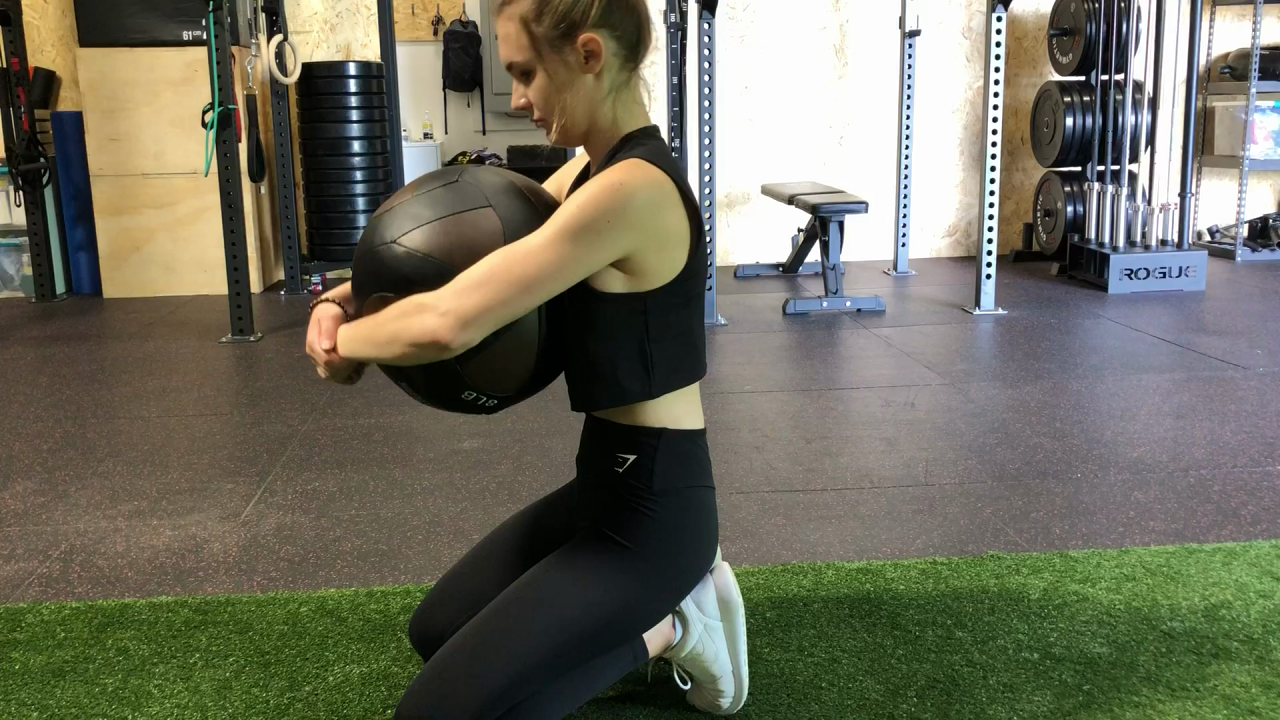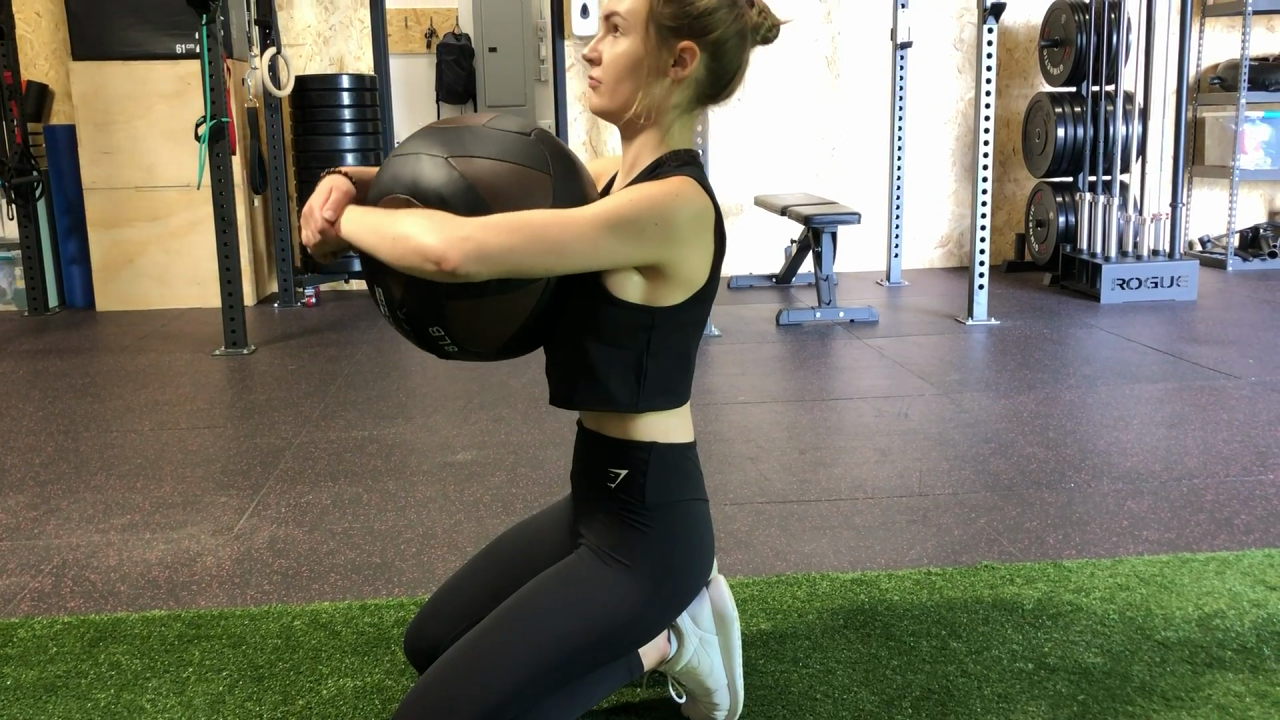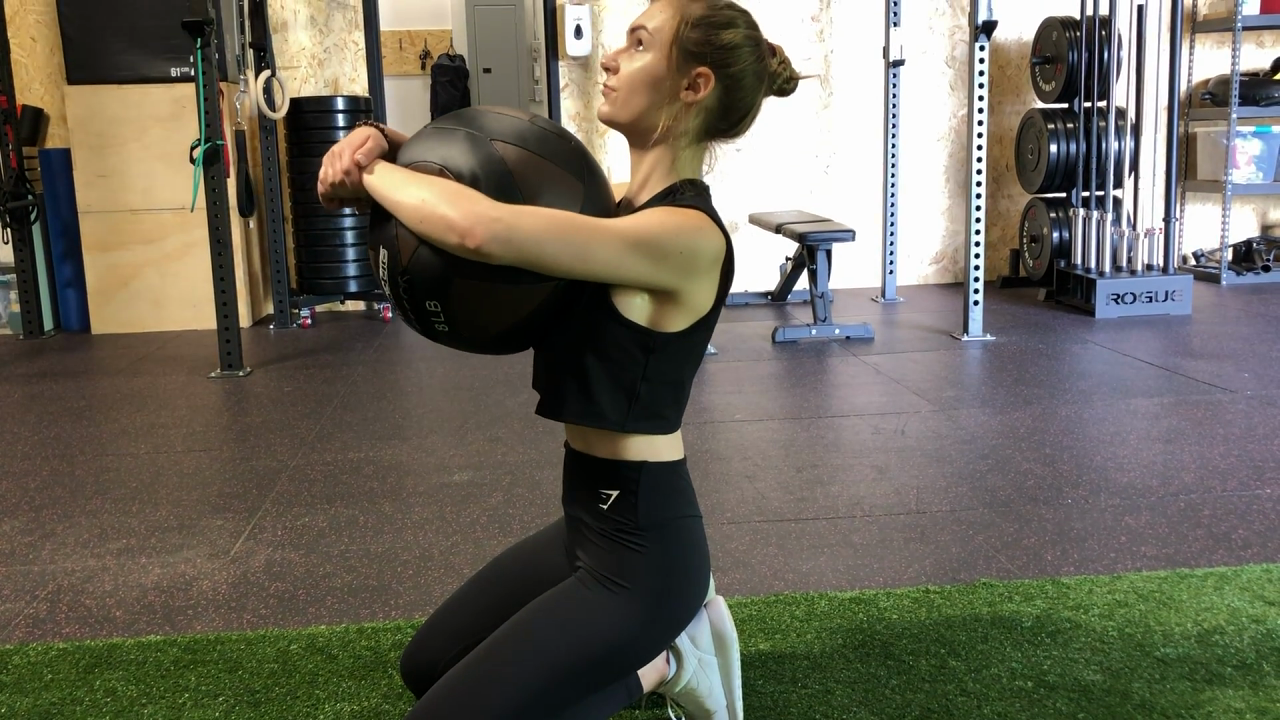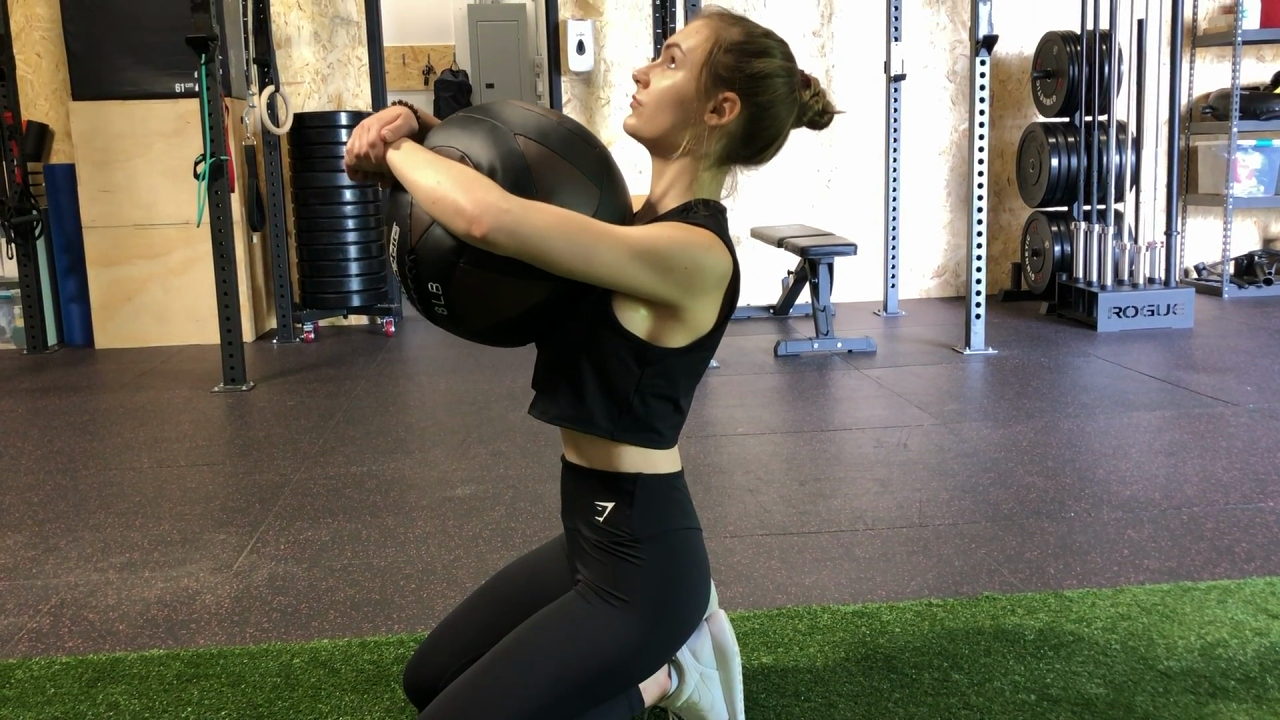
dt=1s
person 1, frame 1
left shoulder: (633, 188)
right shoulder: (594, 170)
left elbow: (448, 322)
left wrist: (343, 341)
right wrist: (345, 295)
left hip: (652, 506)
right hip: (608, 478)
right knee: (435, 631)
left ankle: (664, 630)
right ankle: (660, 607)
person 1, frame 2
left shoulder: (672, 203)
right shoulder: (619, 176)
left elbow: (457, 249)
left wrist: (344, 221)
right wrist: (354, 180)
left hip: (647, 522)
right hip: (601, 495)
right knee: (431, 645)
left ankle: (661, 642)
right ankle: (660, 617)
person 1, frame 3
left shoulder: (686, 234)
right shoulder: (630, 203)
left elbow: (479, 229)
left wrist: (371, 173)
right wrist: (382, 140)
left hip: (641, 544)
right hip: (594, 517)
left ankle: (661, 662)
right ankle: (658, 639)
person 1, frame 4
left shoulder: (694, 252)
right shoulder: (647, 216)
left elbow: (487, 218)
right elbow: (508, 177)
left wrist: (394, 150)
right wrist: (413, 124)
left hip: (640, 560)
right hip: (600, 530)
right ankle: (659, 656)
